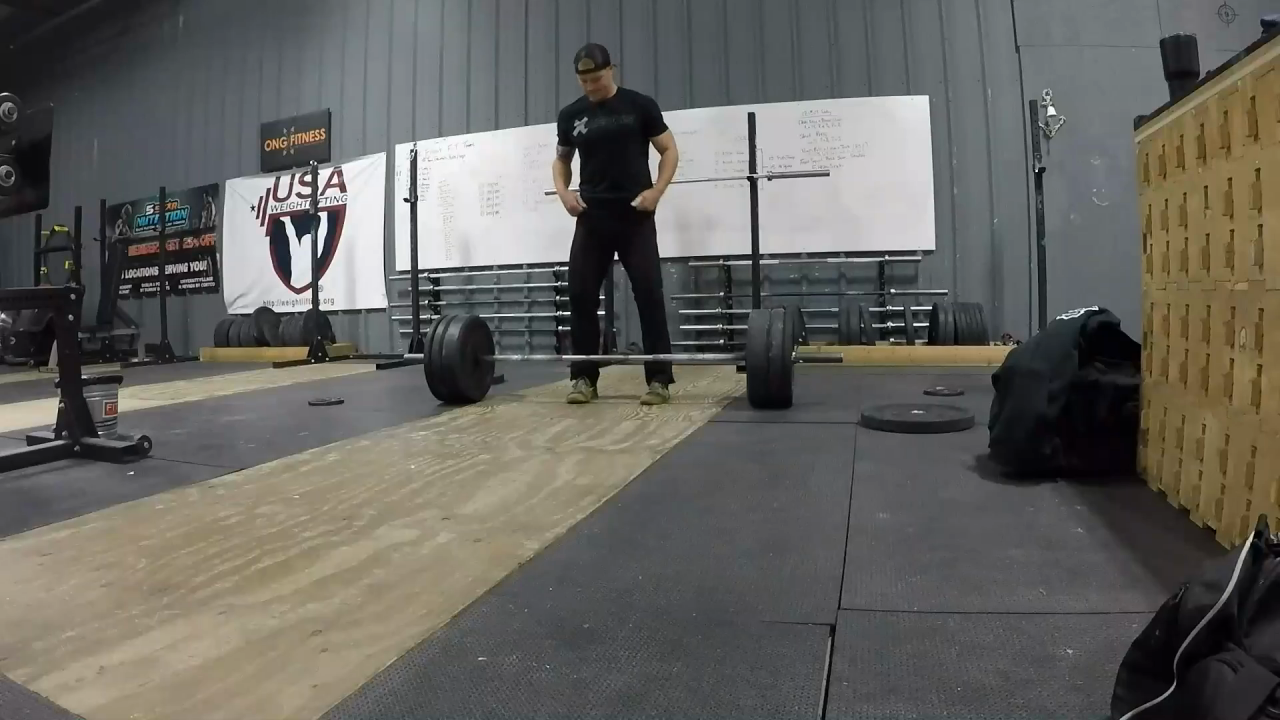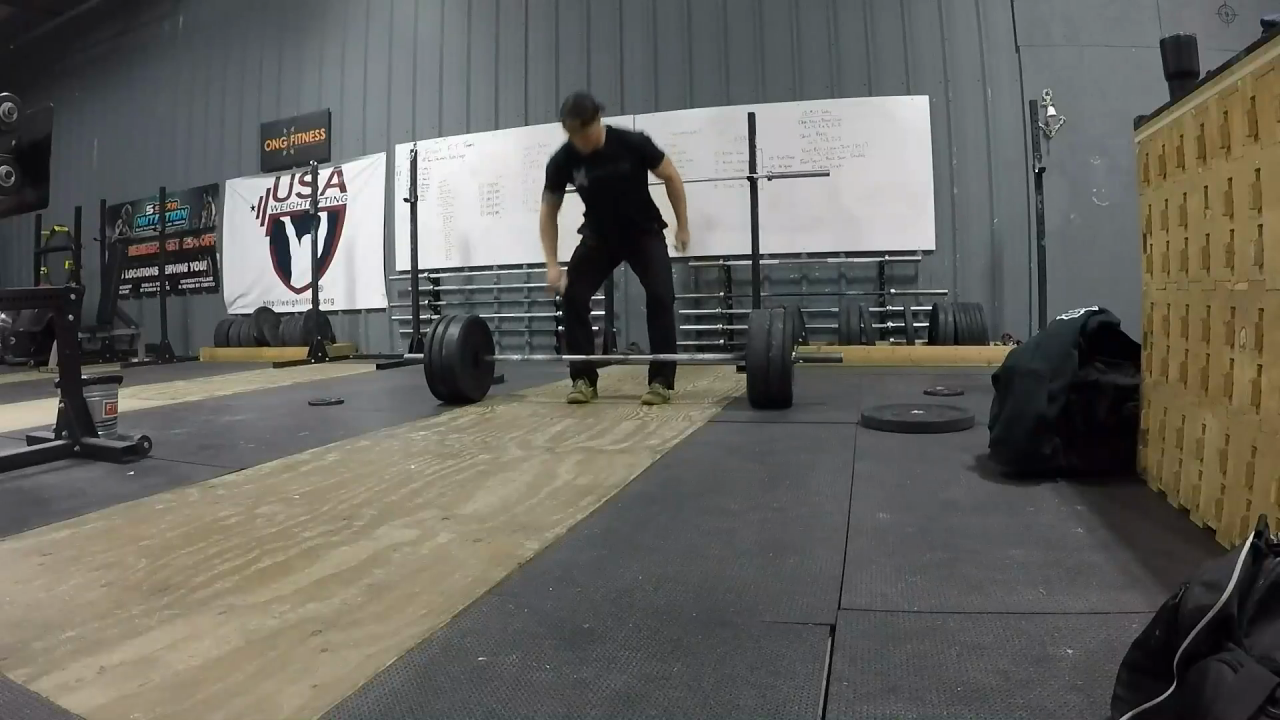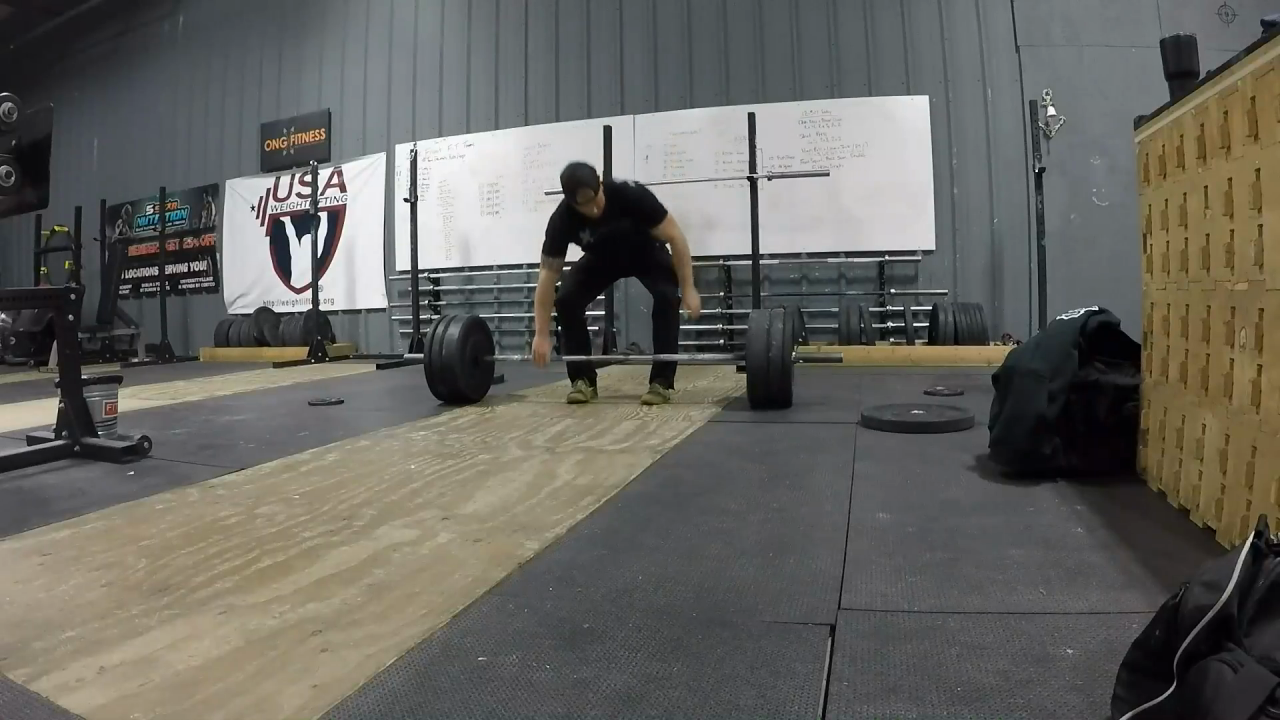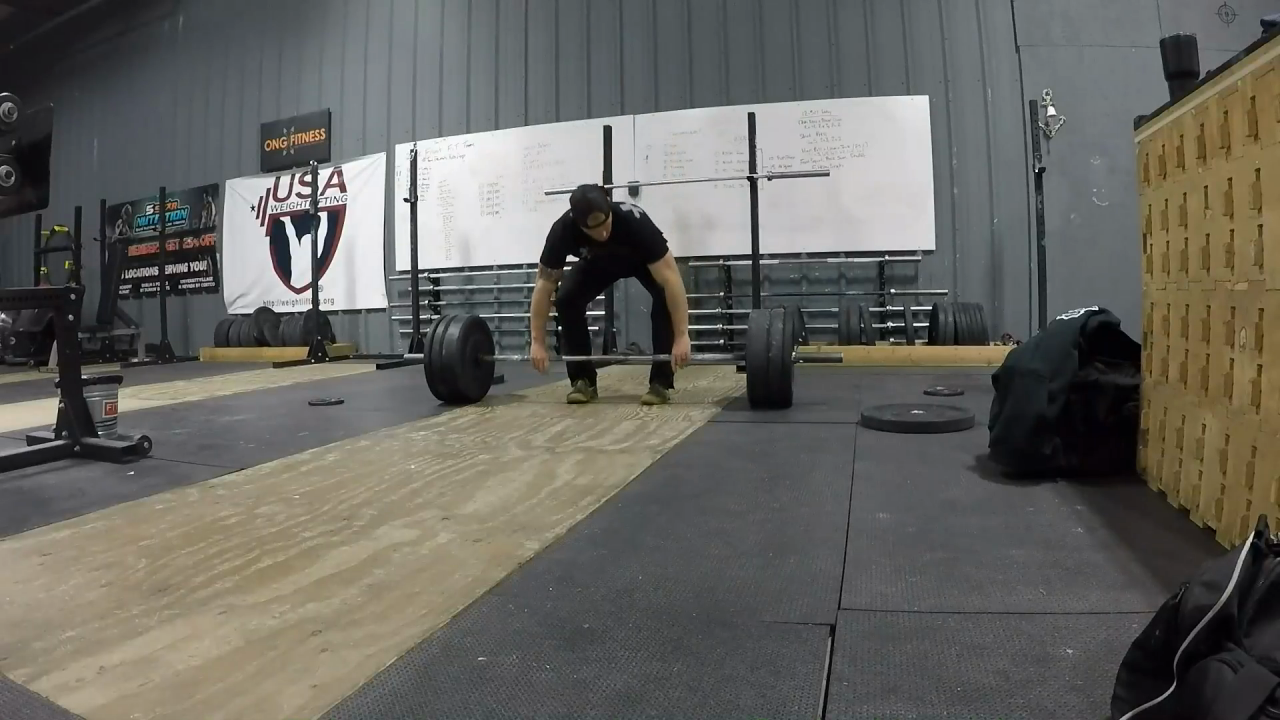
dt=0.3s
person 1, frame 1
left shoulder: (639, 106)
right shoulder: (570, 115)
left elbow: (668, 150)
right elbow: (561, 161)
left wrist: (657, 189)
right wrist: (564, 192)
left hip: (636, 217)
right hip: (591, 218)
left knee: (648, 294)
right knee: (580, 295)
left ankle: (659, 379)
right ankle: (584, 378)
person 1, frame 2
left shoulder: (633, 143)
right shoulder: (562, 161)
left elbow: (671, 177)
right elbow: (549, 212)
left wrist: (683, 227)
right wrist: (552, 263)
left hip: (643, 233)
right hip: (598, 237)
left knee: (660, 295)
right knee: (572, 296)
left ankle: (661, 380)
right ankle: (583, 379)
person 1, frame 3
left shoulder: (631, 195)
right shoulder: (562, 220)
left elbow: (674, 236)
right elbow: (547, 275)
left wrist: (688, 289)
right wrist: (541, 334)
left hip: (646, 254)
right hip: (599, 259)
left knee: (668, 296)
right knee: (565, 299)
left ankle: (661, 381)
right ankle: (583, 379)
person 1, frame 4
left shoulder: (633, 221)
right shoulder: (562, 231)
left elbow: (670, 278)
right elbow: (544, 287)
left wrist: (681, 336)
right wrist: (538, 342)
left hip: (642, 259)
right hip: (597, 263)
left knee: (666, 297)
right knee: (566, 299)
left ankle: (660, 382)
right ankle: (583, 380)
